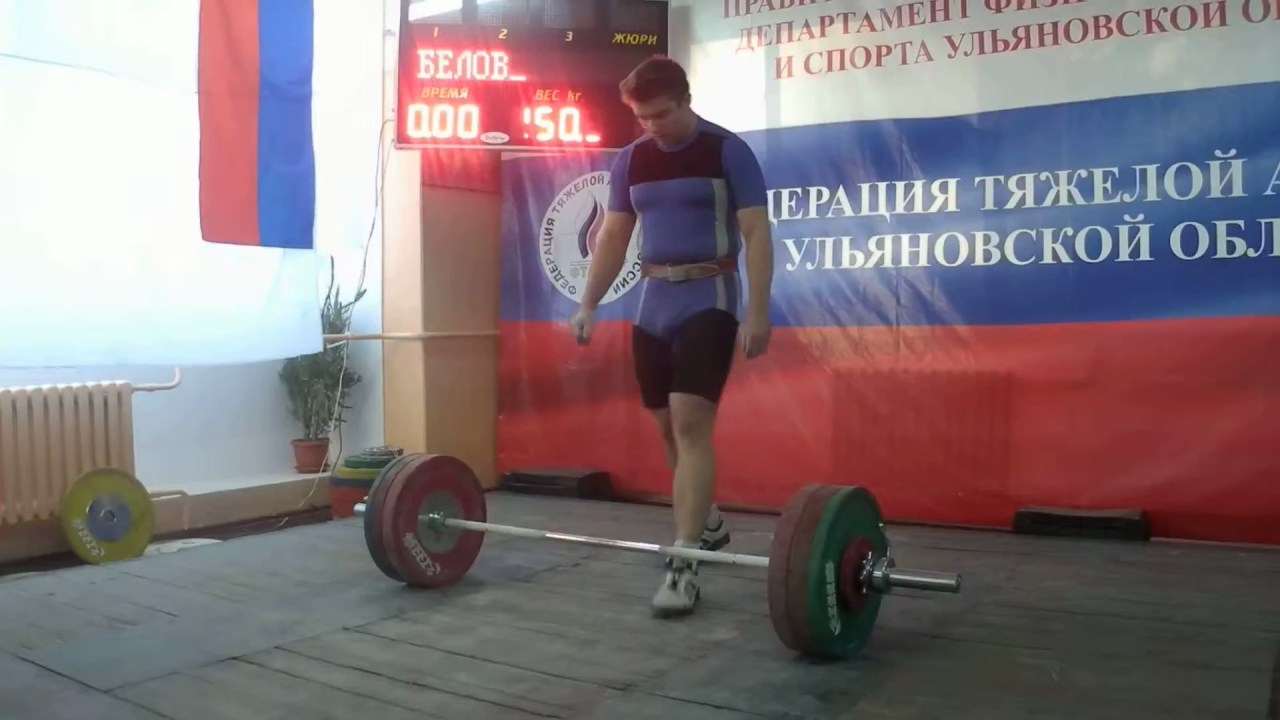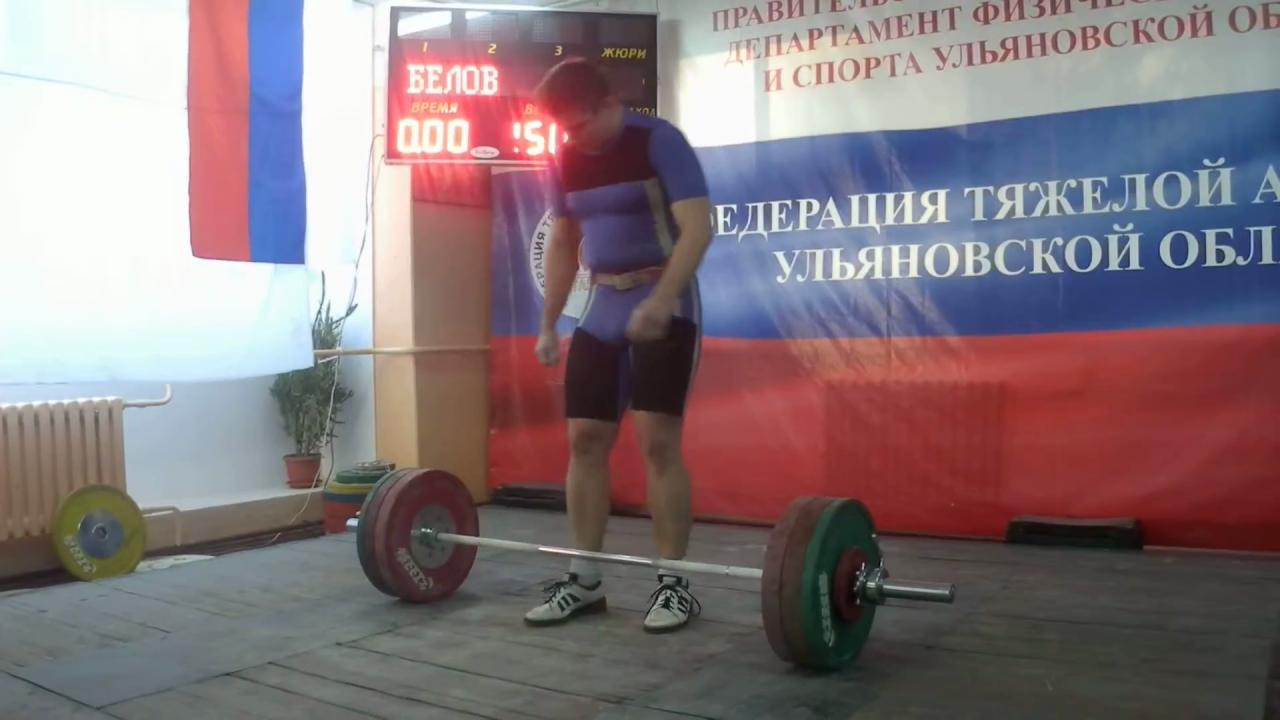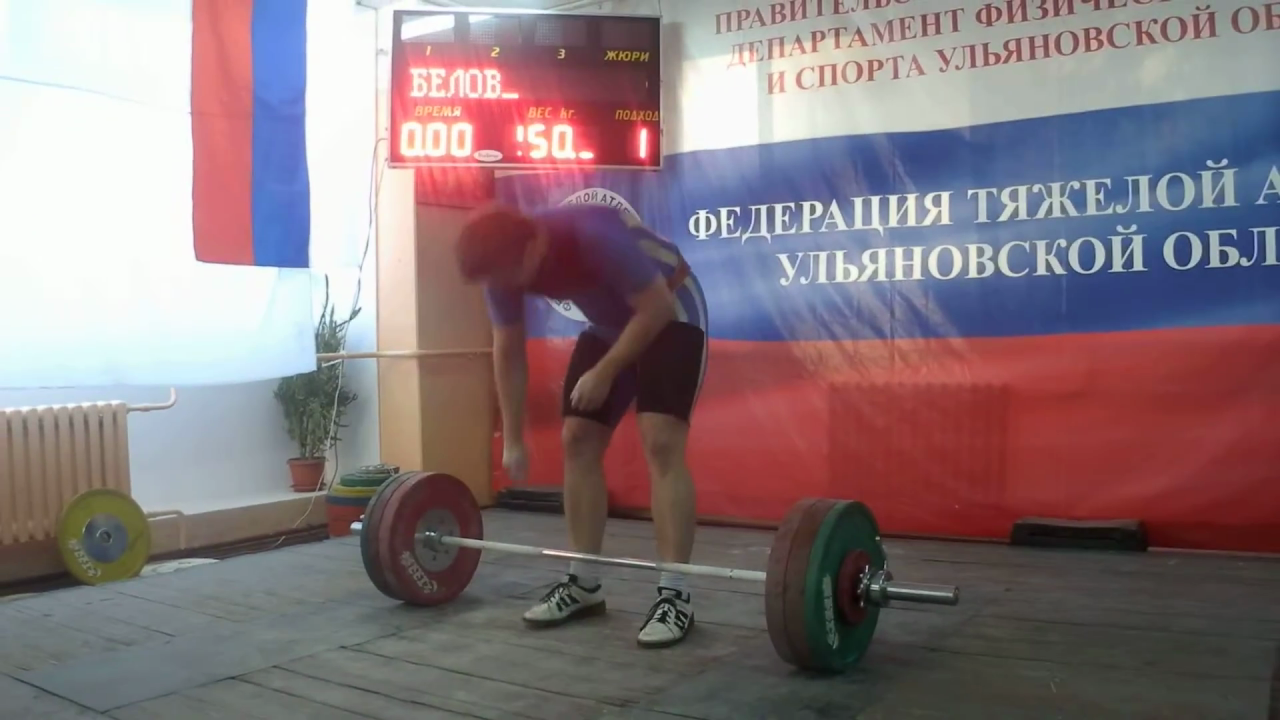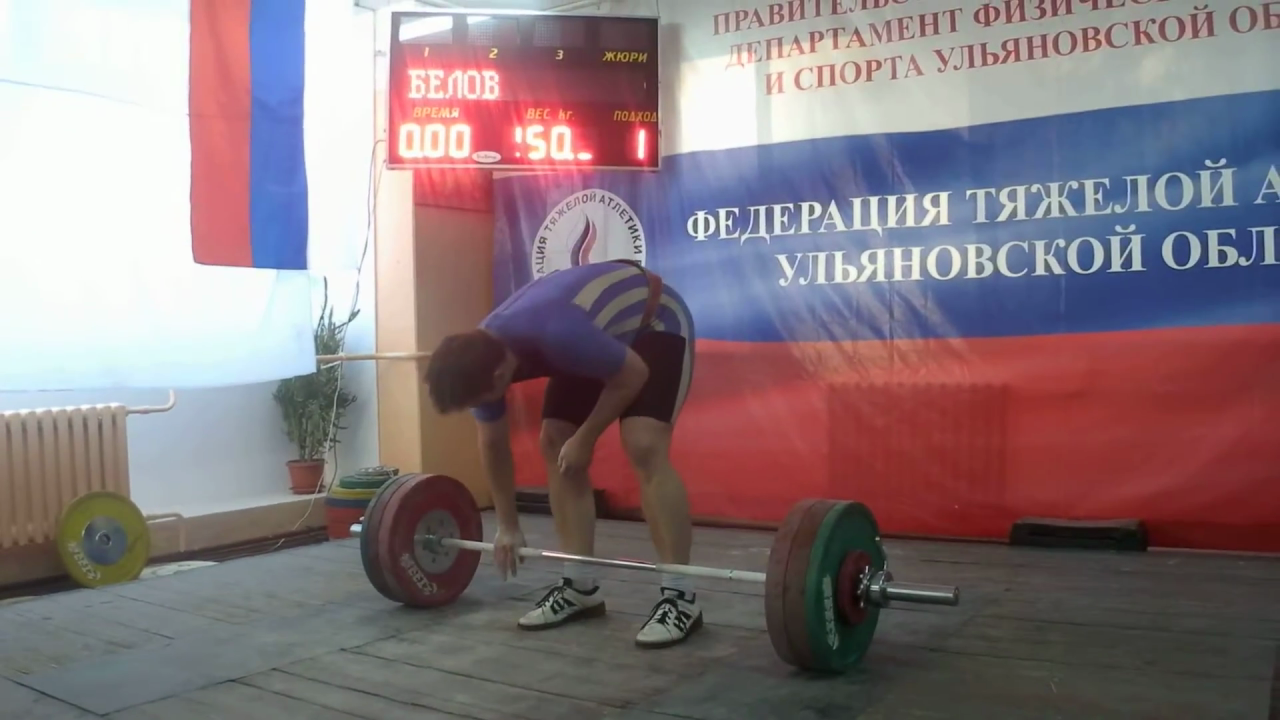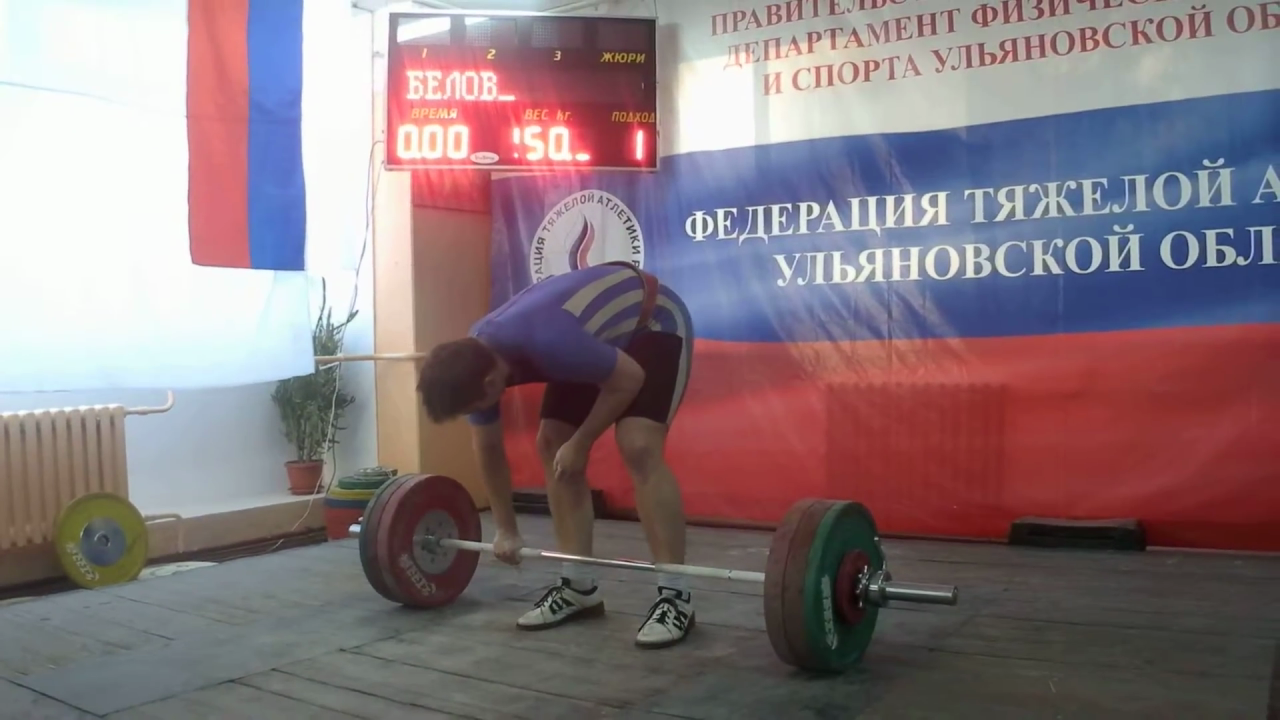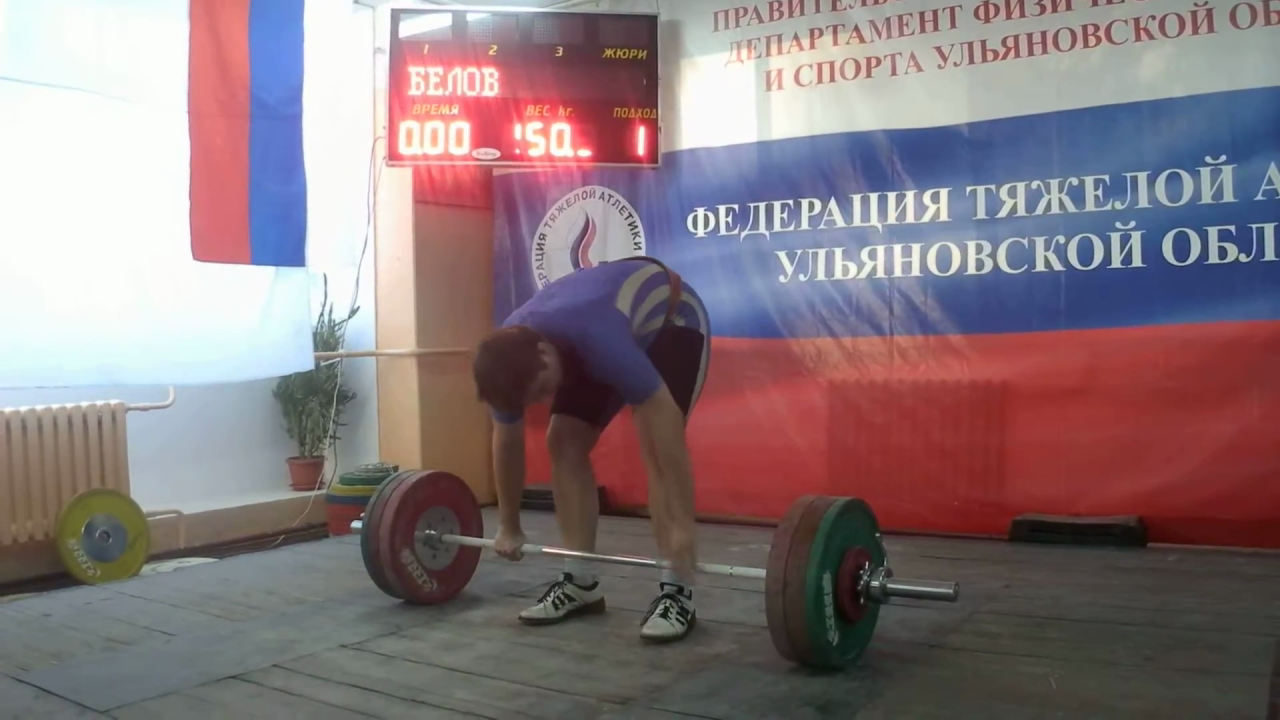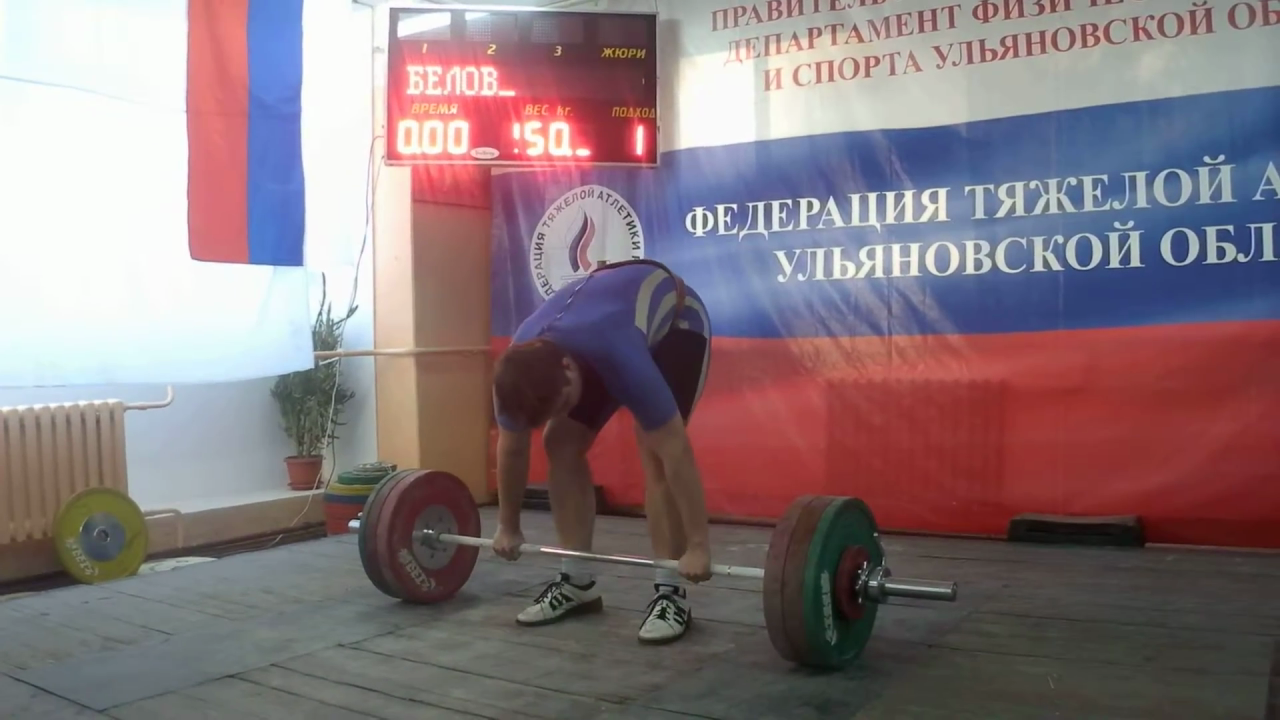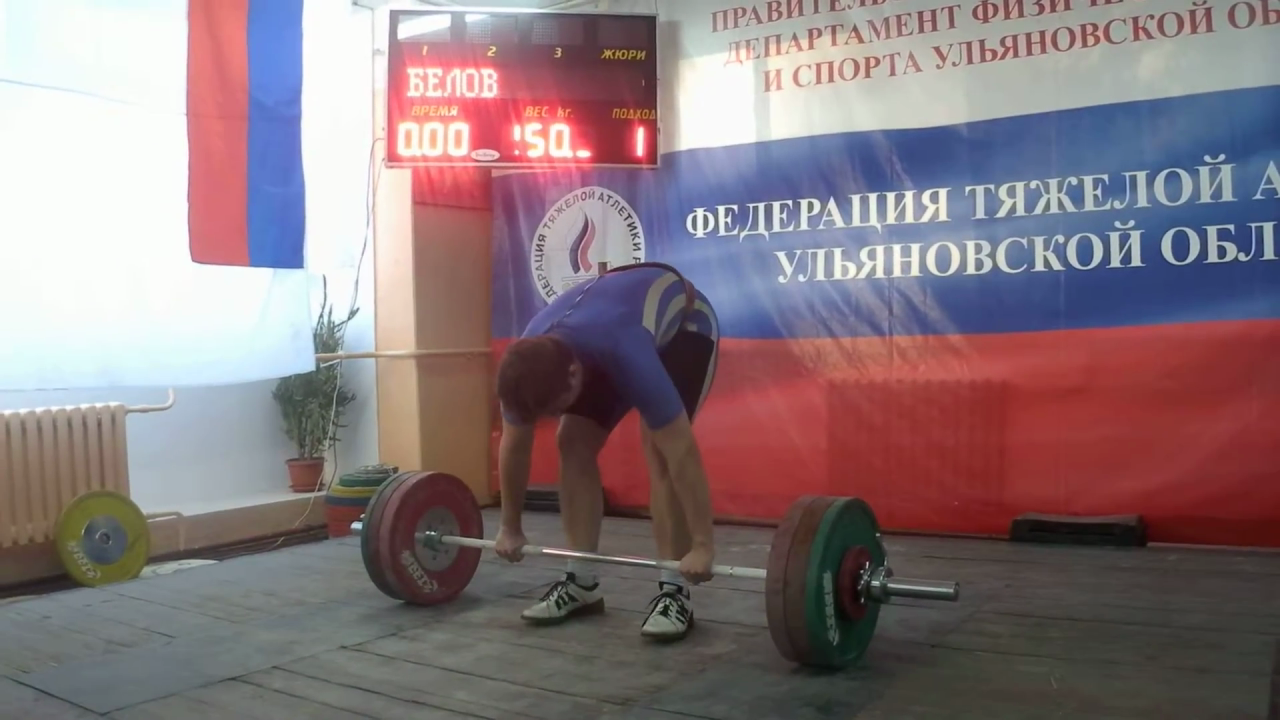
dt=0.5s
person 1, frame 1
left shoulder: (728, 151)
right shoulder: (631, 161)
left elbow: (757, 235)
right elbow: (613, 237)
left wrist: (758, 312)
right wrist: (587, 305)
left hip: (709, 298)
right hip: (653, 300)
left knee: (691, 421)
right knee: (669, 426)
left ankle: (682, 564)
right ankle: (709, 521)
person 1, frame 2
left shoulder: (659, 141)
right shoulder: (565, 161)
left elbow: (699, 226)
right elbow: (563, 246)
left wrist: (661, 300)
right wrist: (548, 325)
left hip: (664, 305)
right hip: (601, 309)
left knee: (658, 443)
right knee: (585, 440)
left ankle: (673, 582)
right ankle: (584, 579)
person 1, frame 3
left shoulder: (594, 235)
right shoulder: (505, 267)
left elbow: (655, 306)
right elbow: (508, 353)
left wrist: (604, 374)
right wrist: (513, 440)
left hip: (669, 313)
right hip: (608, 325)
left knee: (660, 442)
right knee: (578, 442)
left ankle: (675, 594)
right ankle: (583, 582)
person 1, frame 4
left shoulder: (559, 335)
right shoulder: (483, 355)
left elbow: (633, 375)
right elbow: (493, 444)
left wrist: (585, 439)
right wrist: (507, 526)
left hip: (656, 322)
right hip: (604, 330)
left knee: (642, 445)
right knee: (554, 445)
left ankle: (679, 596)
right ankle: (580, 586)
person 1, frame 5
left shoulder: (549, 343)
right shoulder: (476, 360)
left elbow: (629, 379)
right elbow: (489, 447)
left wrist: (581, 444)
right wrist: (506, 530)
left hip: (655, 322)
right hip: (600, 332)
left knee: (638, 447)
right knee: (550, 446)
left ankle: (674, 596)
right ankle: (578, 587)
person 1, frame 6
left shoulder: (596, 338)
right shoulder: (509, 356)
left elbow: (665, 423)
right elbow: (508, 443)
left wrist: (683, 522)
right wrist: (509, 527)
left hip: (673, 319)
left knee: (653, 443)
right knee: (565, 443)
left ankle: (676, 593)
right ankle: (580, 582)
person 1, frame 7
left shoulder: (618, 356)
right shoulder: (520, 371)
left elbow: (675, 452)
right elbow: (512, 450)
left wrist: (698, 546)
right wrist: (508, 527)
left hip: (676, 320)
left knee: (653, 448)
right knee: (560, 445)
left ankle: (671, 593)
right ankle: (577, 582)
person 1, frame 8
left shoulder: (624, 354)
right shoulder: (527, 364)
left elbow: (681, 450)
right elbow: (514, 446)
left wrist: (702, 546)
right wrist: (510, 528)
left hip: (684, 325)
right hip: (610, 320)
left knee: (658, 448)
right knee: (573, 443)
left ankle: (674, 592)
right ankle: (581, 582)
